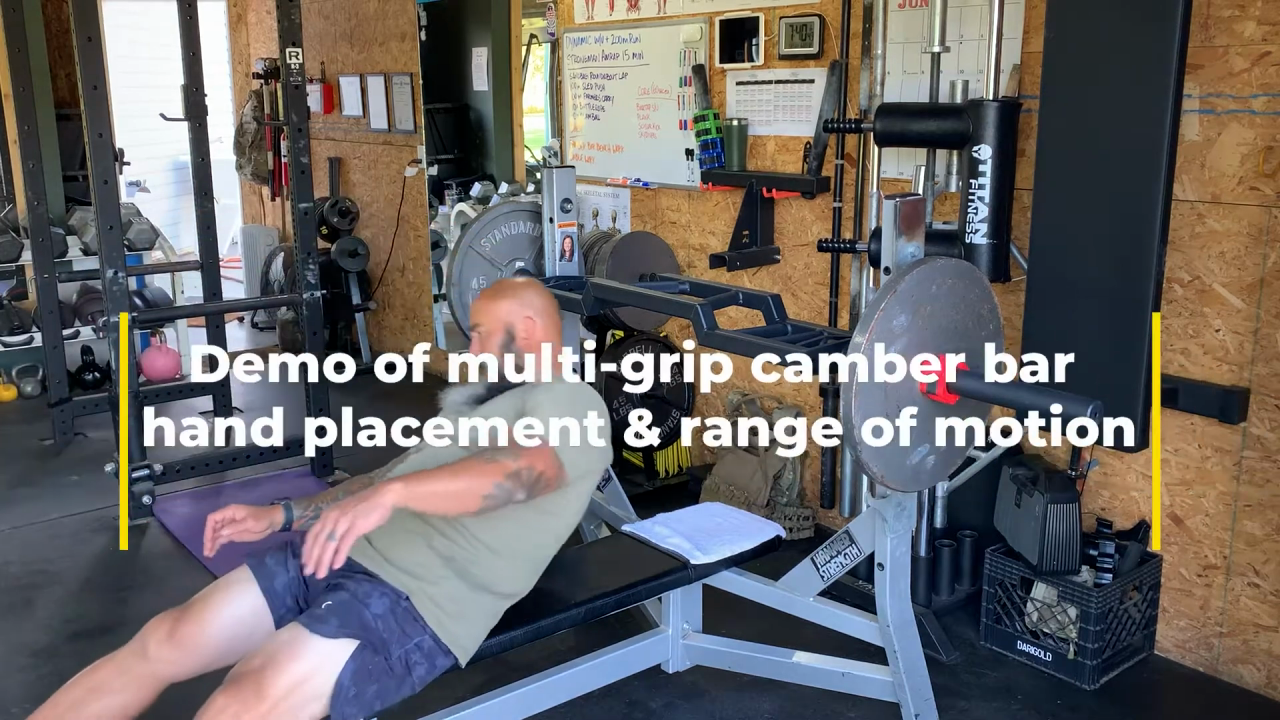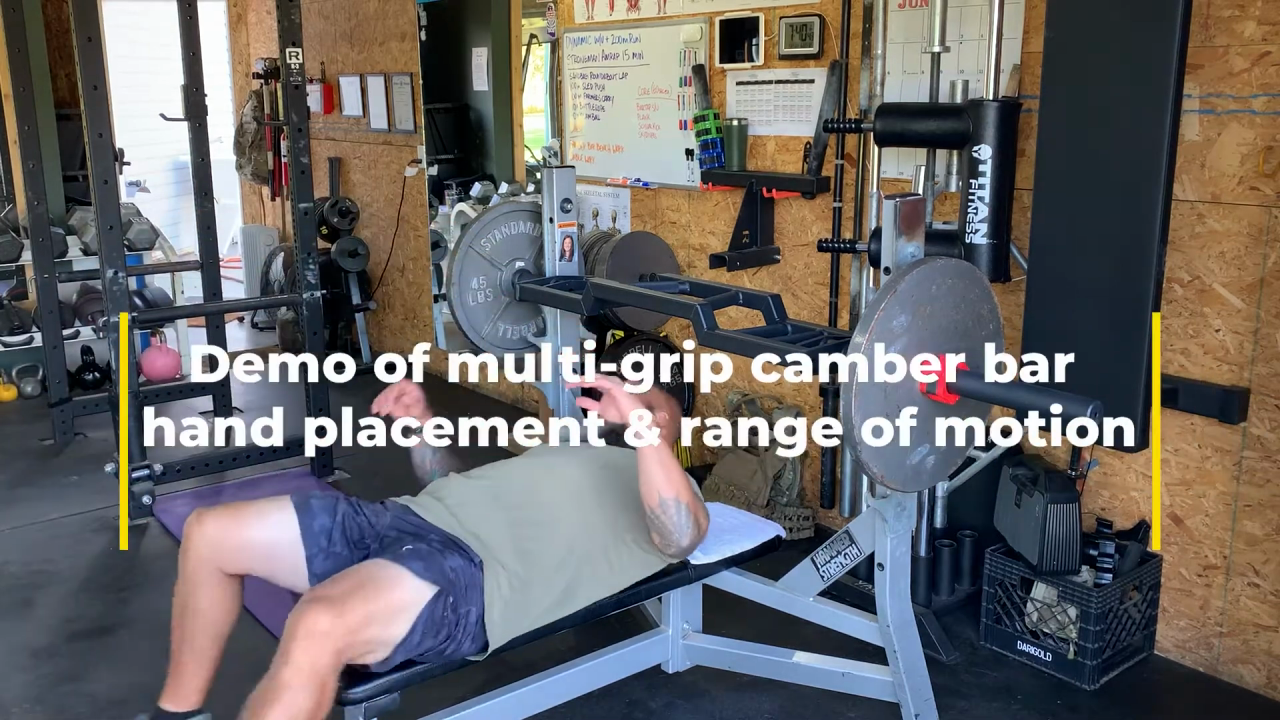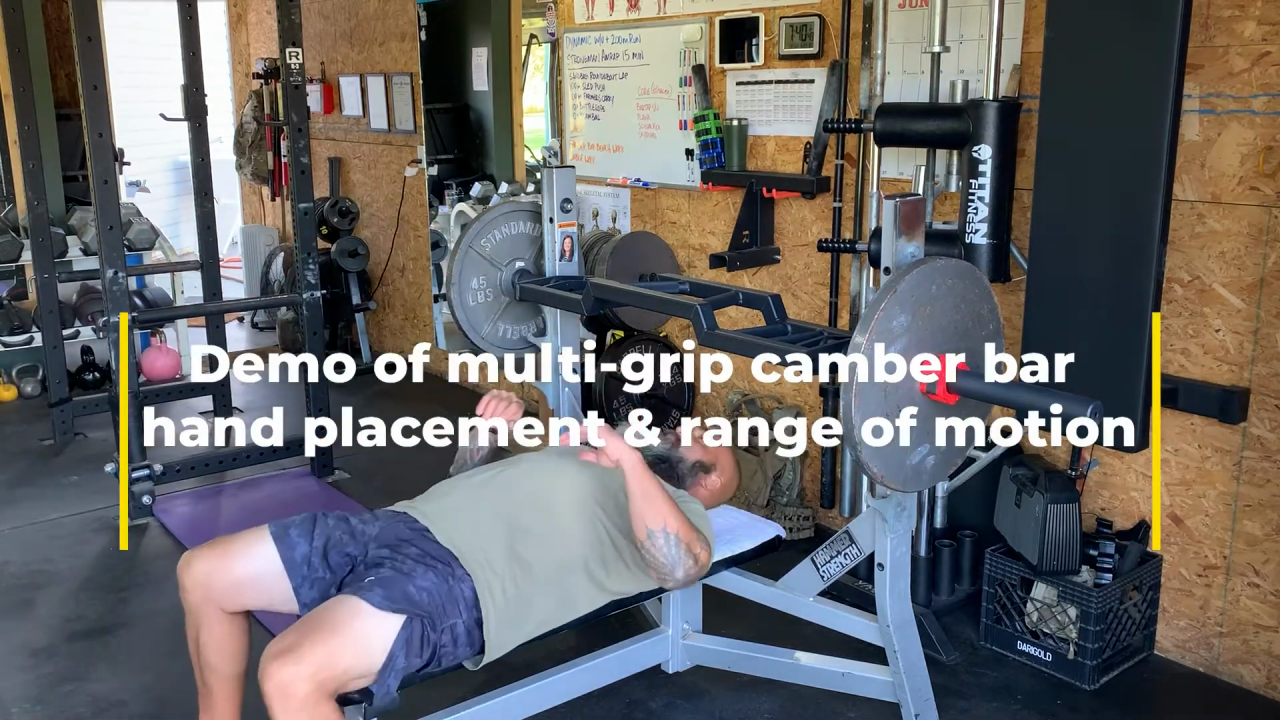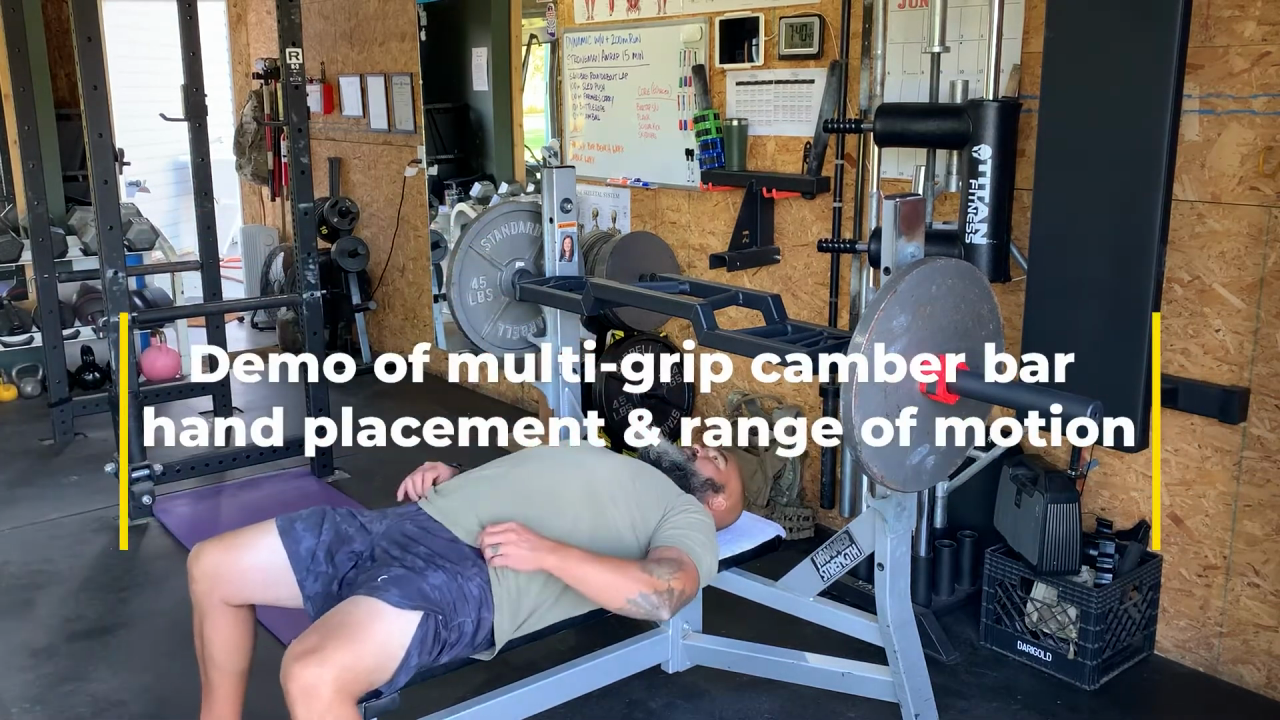
dt=0.5s
person 1, frame 1
left shoulder: (573, 406)
right shoulder: (492, 398)
left elbow: (515, 474)
right elbow: (389, 476)
left wrist: (392, 495)
right wrist: (279, 514)
left hip: (418, 608)
right hip: (352, 553)
right knee: (166, 641)
person 1, frame 2
left shoulder: (664, 486)
right shoulder: (575, 455)
left elbow: (679, 536)
left wrist: (636, 416)
right wrist: (419, 424)
left hip: (468, 577)
right hip: (409, 521)
left knee: (316, 627)
right knee: (210, 534)
person 1, frame 3
left shoulder: (684, 515)
right shoulder: (591, 461)
left elbow: (678, 566)
right elbow: (470, 478)
left wrist: (631, 459)
left hip: (456, 579)
right hip: (400, 524)
left knee: (290, 673)
right knee: (203, 574)
person 1, frame 4
left shoulder: (689, 520)
right shoulder: (608, 466)
left elbow: (659, 596)
left wrist: (547, 554)
right wrist: (442, 477)
left hip: (466, 569)
right hip: (410, 521)
left knee: (312, 675)
right knee: (211, 566)
